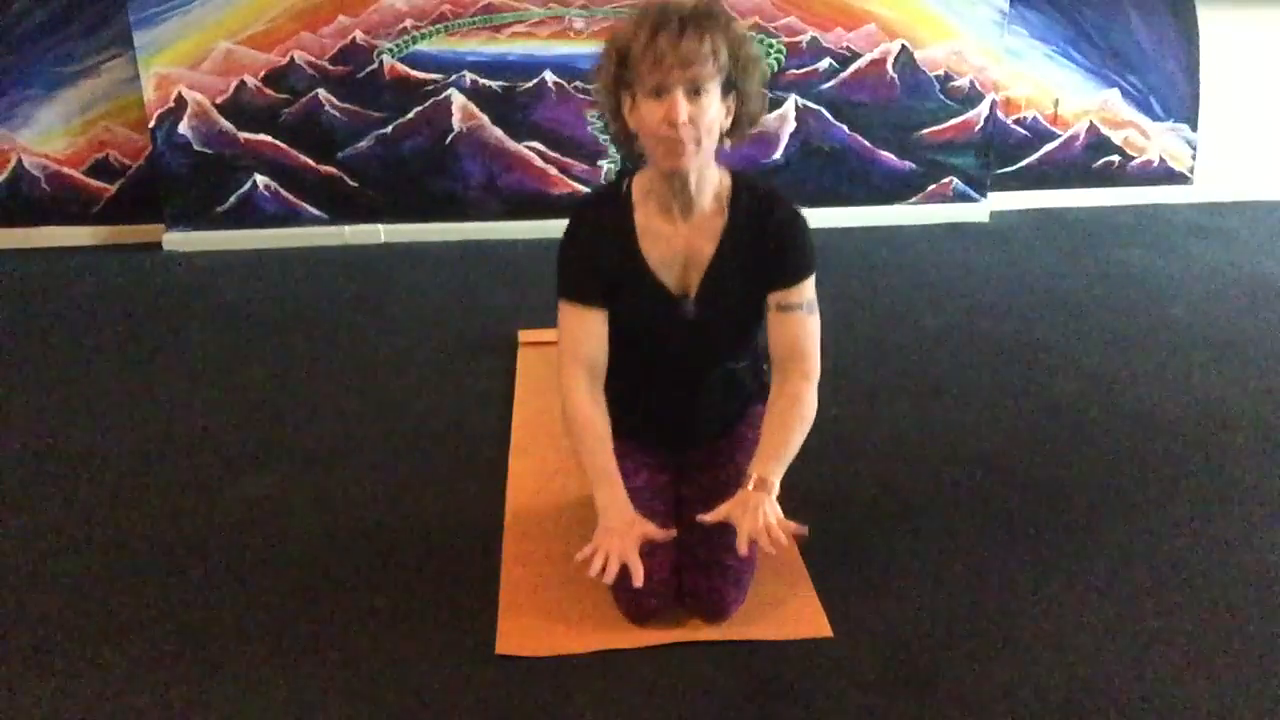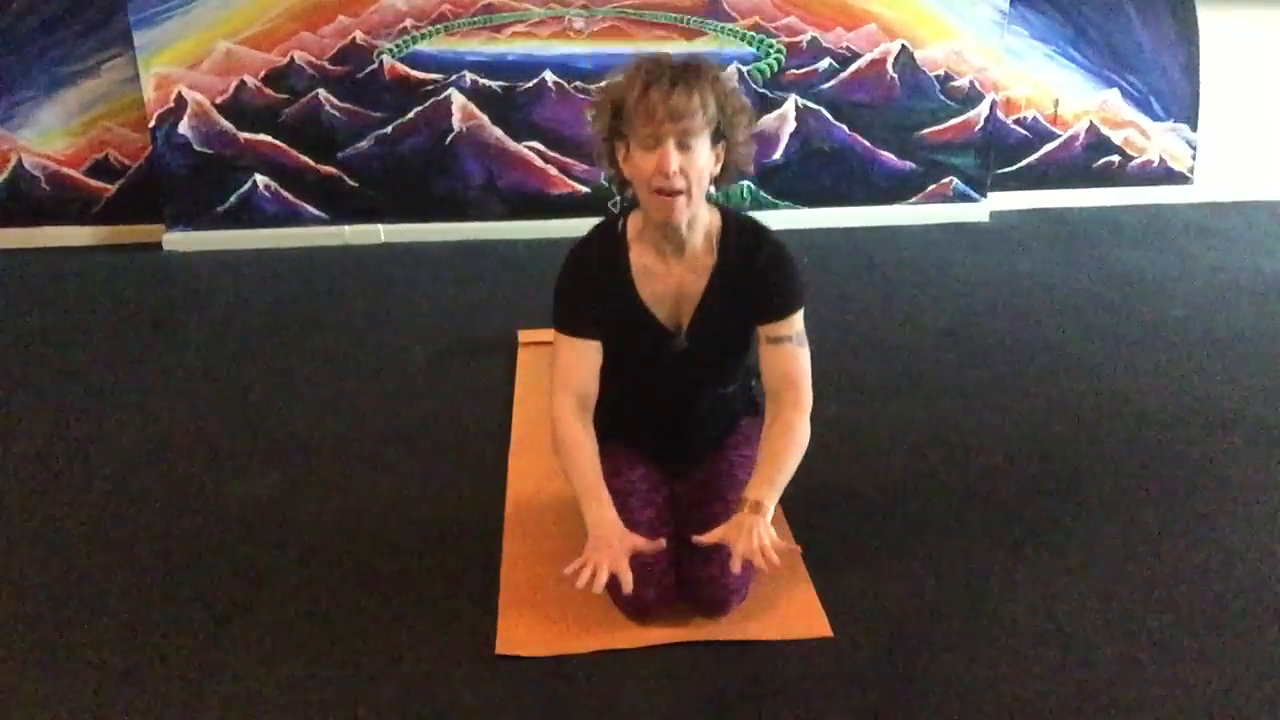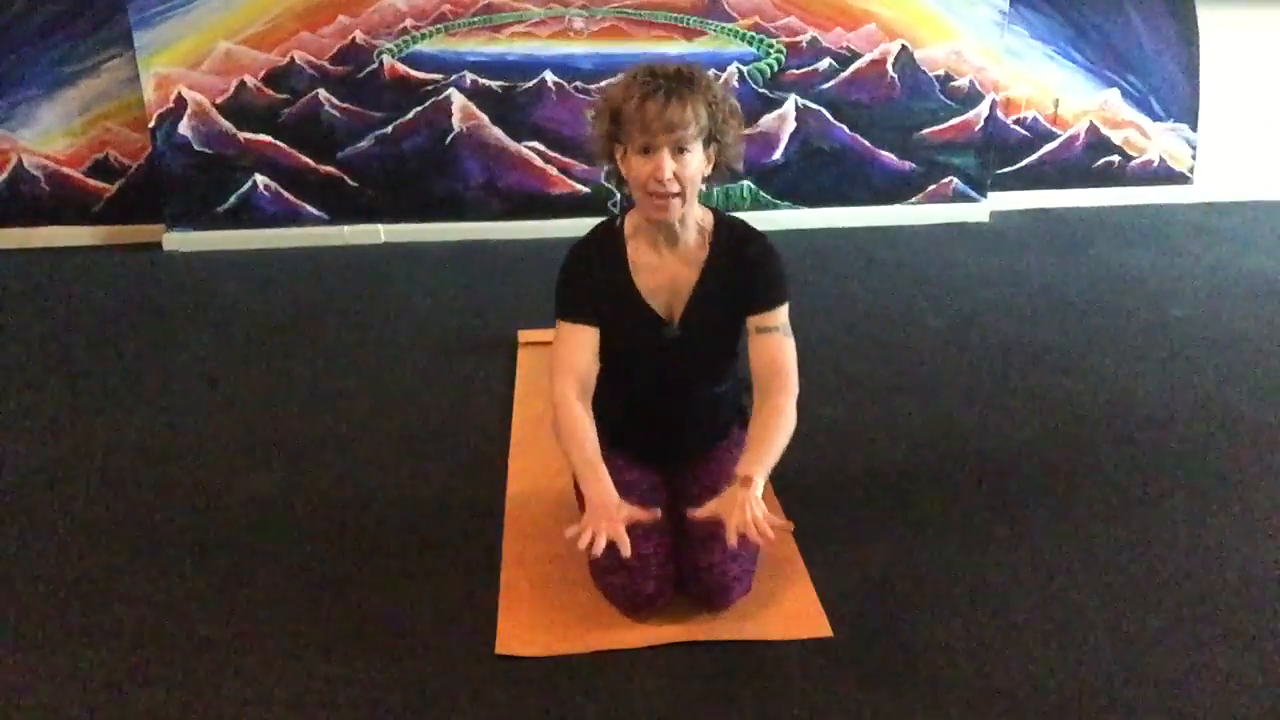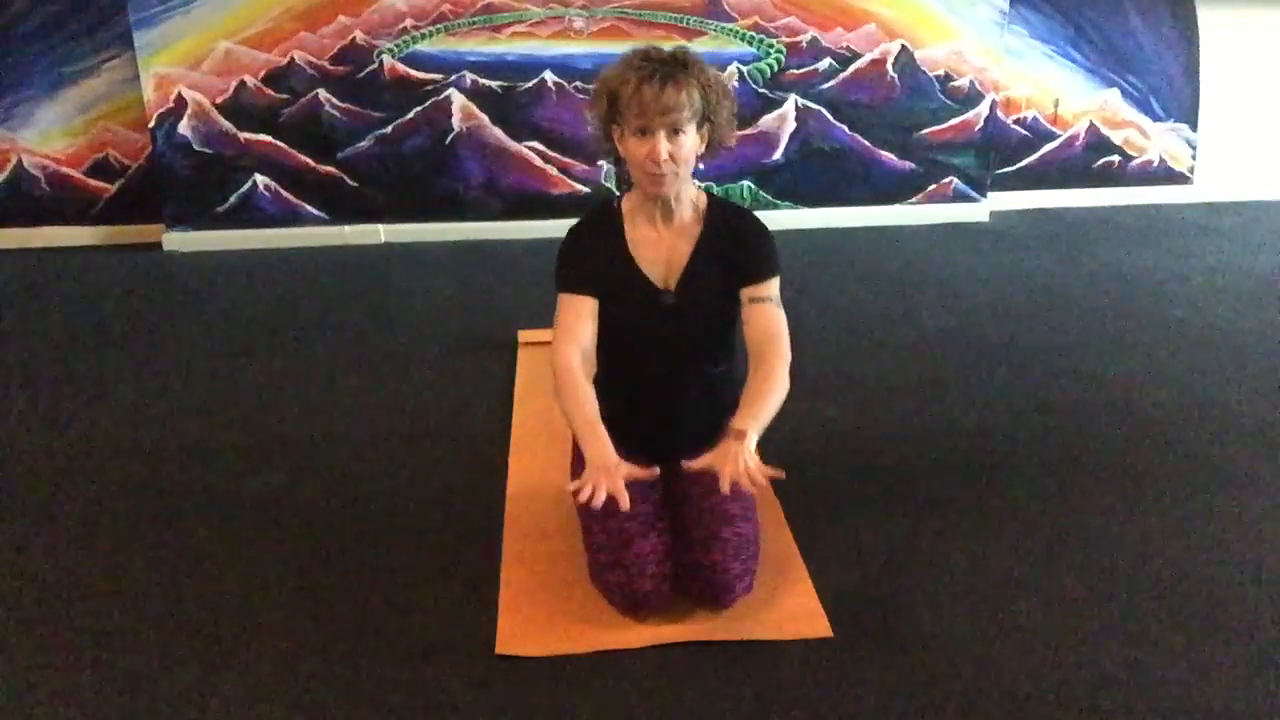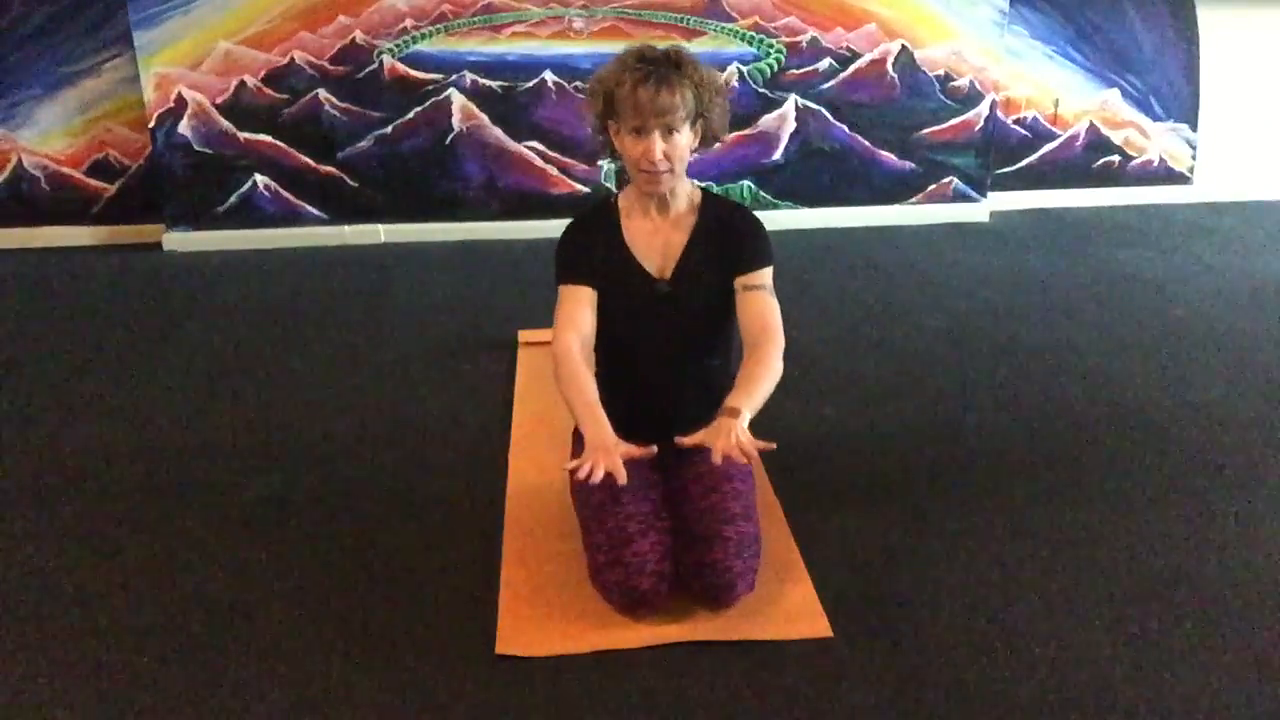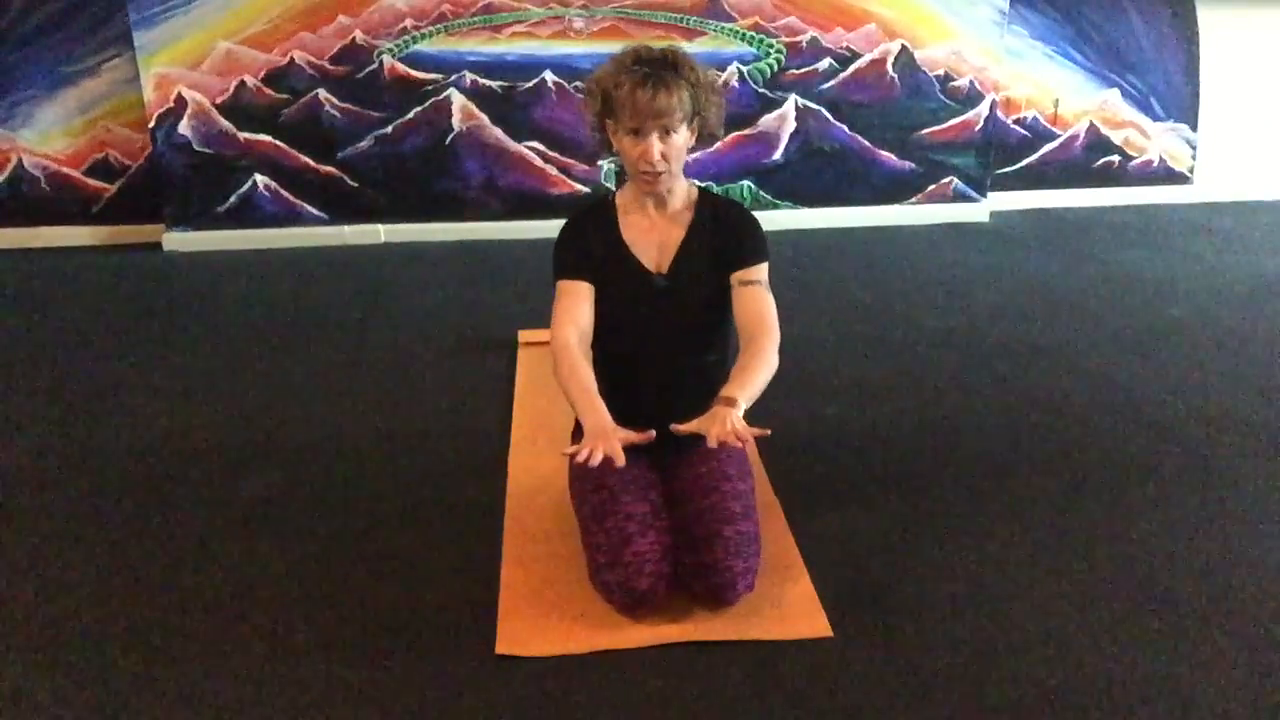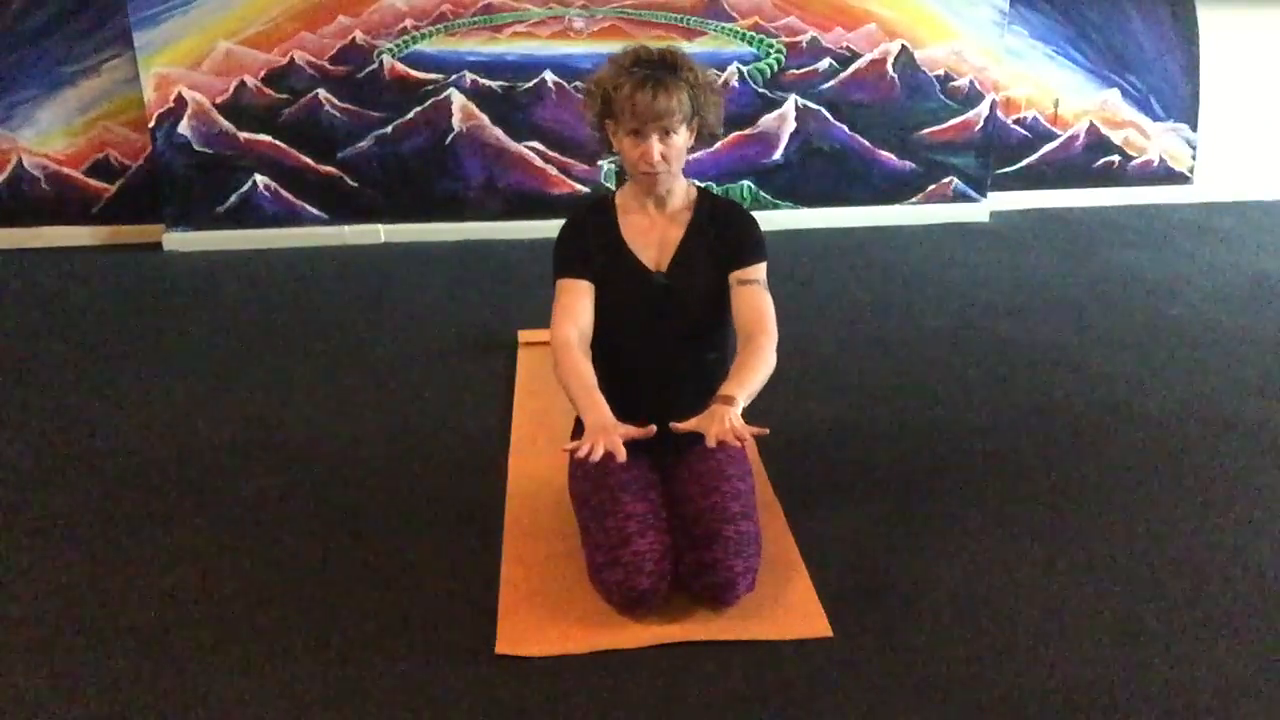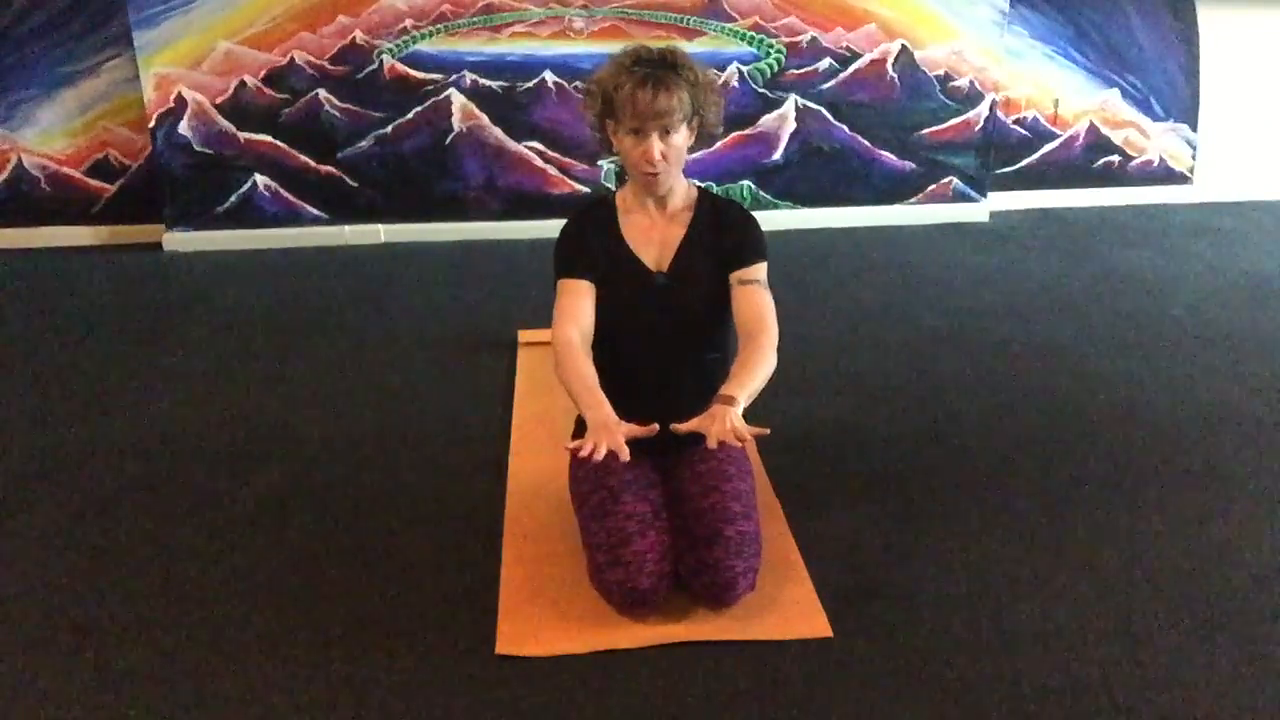
dt=0.2s
person 1, frame 1
left shoulder: (773, 223)
right shoulder: (595, 227)
left elbow: (798, 376)
right elbow: (582, 379)
left wrist: (761, 487)
right wrist: (612, 505)
left hip: (729, 424)
right hip: (634, 429)
left knee: (716, 599)
right knee: (645, 597)
left ankle: (693, 497)
right ankle: (657, 501)
person 1, frame 2
left shoulder: (762, 259)
right shoulder: (591, 264)
left elbow: (791, 404)
right elbow: (571, 407)
left wrist: (756, 509)
right wrist: (602, 522)
left hip: (722, 434)
right hip: (627, 438)
left knee: (717, 591)
right knee: (641, 595)
left ankle: (692, 502)
right ankle: (650, 502)
person 1, frame 3
left shoulder: (749, 256)
right shoulder: (590, 261)
left elbow: (778, 389)
right elbow: (570, 391)
left wrist: (747, 483)
right wrist: (599, 494)
left hip: (714, 439)
right hip: (622, 445)
left knee: (719, 585)
right knee: (637, 590)
left ankle: (690, 504)
right ankle: (645, 502)
person 1, frame 4
left shoulder: (742, 235)
right shoulder: (589, 241)
left elbow: (772, 357)
right elbow: (571, 358)
left wrist: (740, 437)
right wrist: (599, 452)
left hip: (710, 433)
right hip: (621, 437)
left knee: (721, 583)
right knee: (637, 590)
left ankle: (685, 497)
right ankle: (646, 499)
person 1, frame 5
left shoulder: (735, 229)
right shoulder: (588, 234)
left elbow: (767, 345)
right elbow: (571, 346)
left wrist: (733, 416)
right wrist: (597, 431)
left hip: (705, 431)
right hip: (619, 434)
left knee: (724, 581)
right knee: (637, 588)
left ankle: (679, 498)
right ankle: (645, 495)
person 1, frame 6
left shoulder: (732, 225)
right shoulder: (586, 231)
left elbow: (763, 339)
right elbow: (569, 340)
left wrist: (729, 406)
right wrist: (597, 420)
left hip: (703, 433)
right hip: (617, 430)
left knee: (724, 582)
right knee: (635, 588)
left ankle: (677, 496)
right ankle: (643, 494)
person 1, frame 7
left shoulder: (730, 225)
right shoulder: (586, 230)
left elbow: (761, 338)
right elbow: (569, 339)
left wrist: (727, 405)
right wrist: (597, 417)
left hip: (702, 432)
right hip: (618, 431)
left knee: (725, 581)
right knee: (636, 587)
left ankle: (678, 494)
person 1, frame 8
left shoulder: (731, 225)
right shoulder: (586, 230)
left elbow: (762, 338)
right elbow: (571, 339)
left wrist: (728, 404)
right wrist: (600, 417)
left hip: (703, 432)
right hip: (618, 432)
left knee: (725, 581)
right knee: (636, 587)
left ankle: (678, 496)
right ankle: (647, 495)
